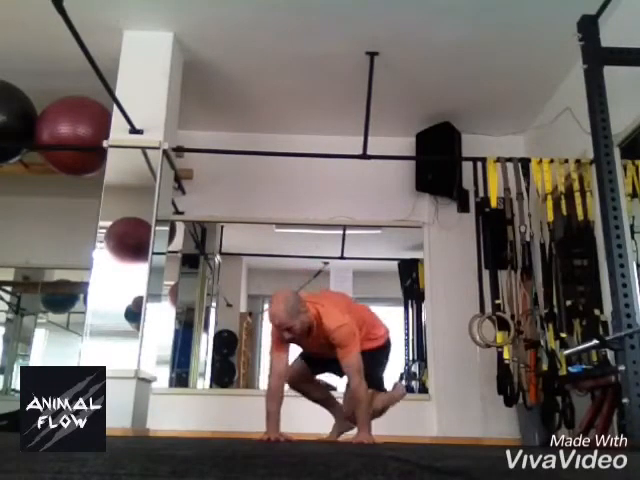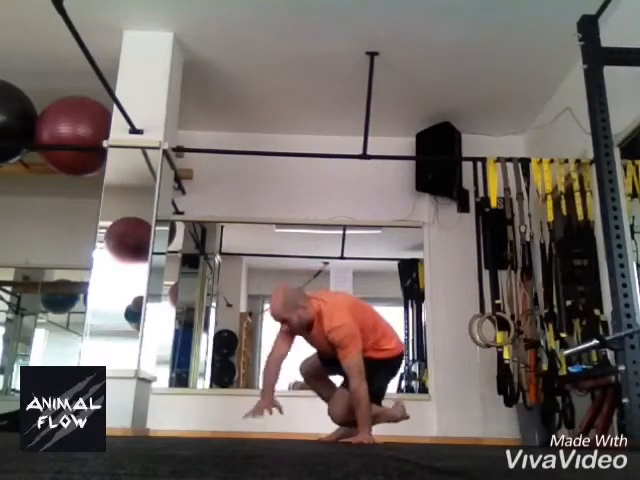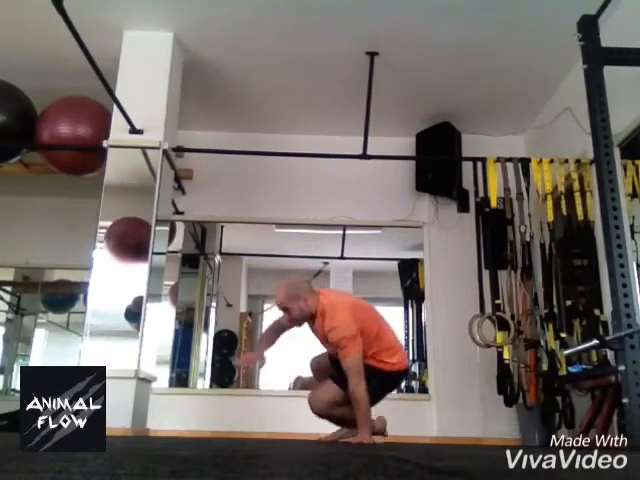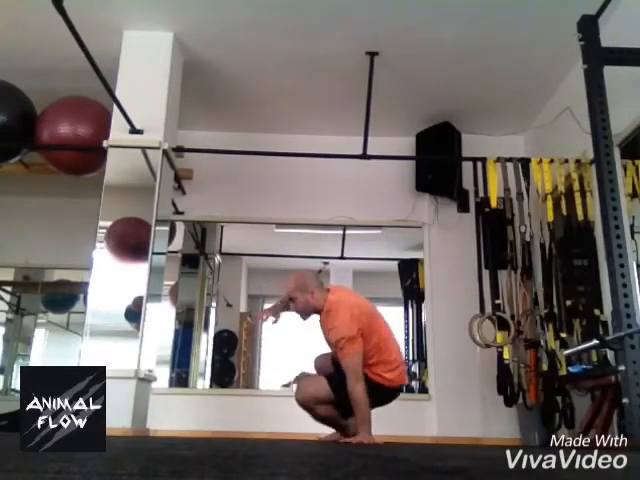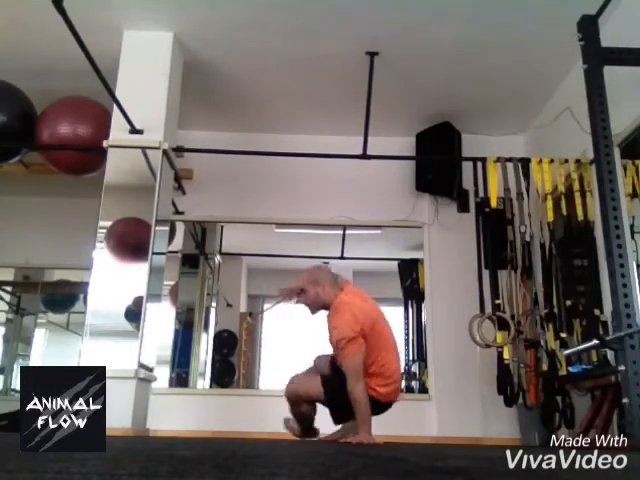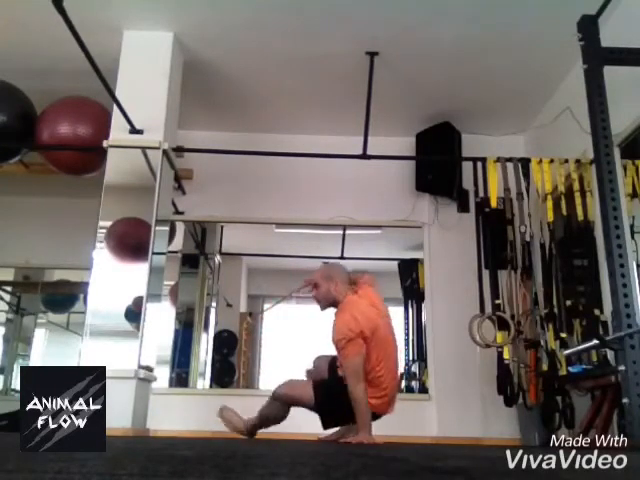
dt=0.2s
person 1, frame 1
left shoulder: (336, 322)
right shoulder: (282, 322)
left elbow: (356, 379)
right elbow: (277, 375)
left wrist: (364, 432)
right wrist: (272, 428)
left hip: (371, 342)
left knee: (353, 414)
right knee: (293, 376)
left ankle: (394, 394)
right ankle: (341, 416)
person 1, frame 2
left shoulder: (337, 322)
right shoulder: (292, 316)
left elbow: (357, 380)
right elbow: (276, 356)
left wrist: (364, 433)
right wrist: (266, 397)
left hip: (384, 353)
left knee: (339, 414)
right knee: (308, 370)
left ankle: (392, 414)
person 1, frame 3
left shoulder: (338, 322)
right shoulder: (311, 303)
left elbow: (356, 380)
right elbow: (277, 327)
left wrist: (364, 432)
right wrist: (258, 350)
left hip: (388, 366)
left knee: (318, 402)
right knee: (318, 366)
left ankle: (373, 426)
right ankle: (354, 424)
person 1, frame 4
left shoulder: (340, 322)
right shoulder: (330, 294)
left elbow: (356, 382)
left wrist: (365, 434)
right wrist: (275, 308)
left hip: (384, 379)
right hip: (373, 361)
left knee: (304, 394)
right knee: (322, 364)
left ankle: (351, 430)
right ankle: (349, 427)
person 1, frame 5
left shoulder: (344, 322)
right shoulder: (348, 291)
left elbow: (356, 383)
right elbow: (336, 279)
left wrist: (365, 434)
right wrist: (300, 289)
left hip: (376, 392)
right hip: (376, 373)
left knee: (294, 388)
right knee: (320, 364)
left ankle: (306, 430)
right ankle: (350, 426)
person 1, frame 6
left shoulder: (346, 323)
right shoulder: (368, 294)
left elbow: (356, 384)
right elbow: (366, 278)
left wrist: (364, 433)
right wrist: (319, 279)
left hip: (371, 401)
right hip: (380, 387)
left knee: (285, 391)
right knee: (320, 365)
left ankle: (249, 428)
right ankle: (351, 426)
